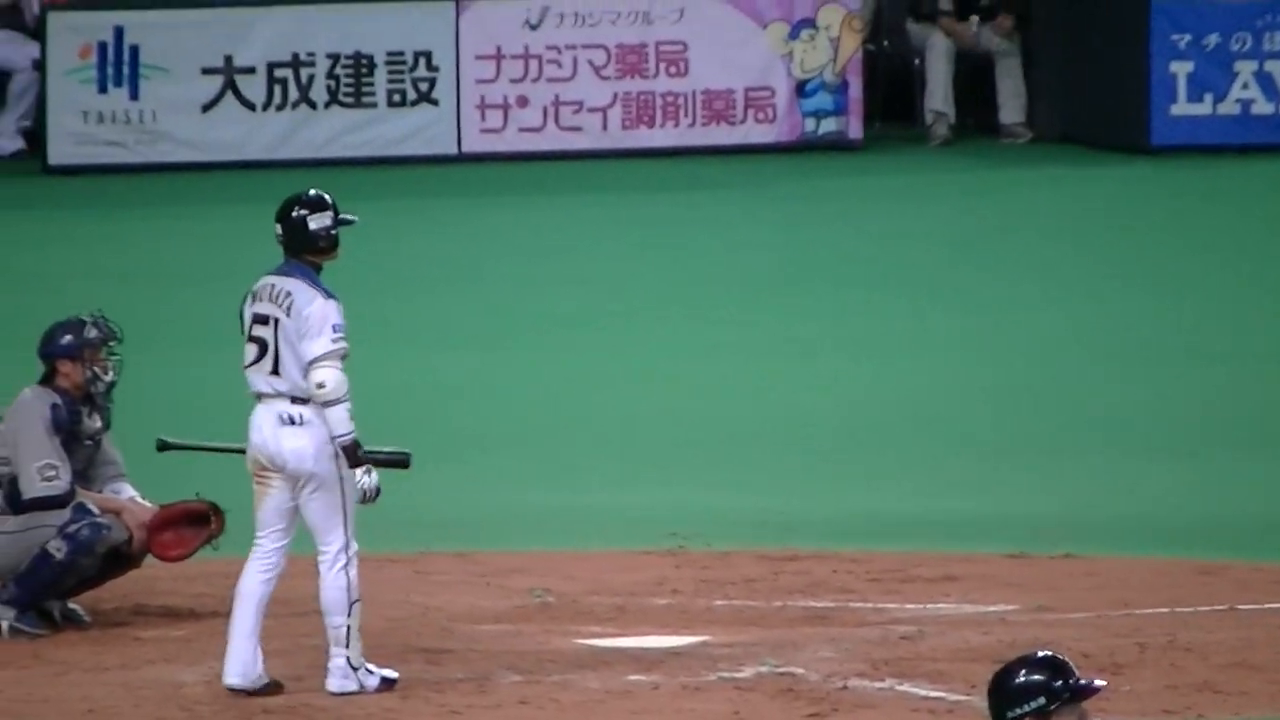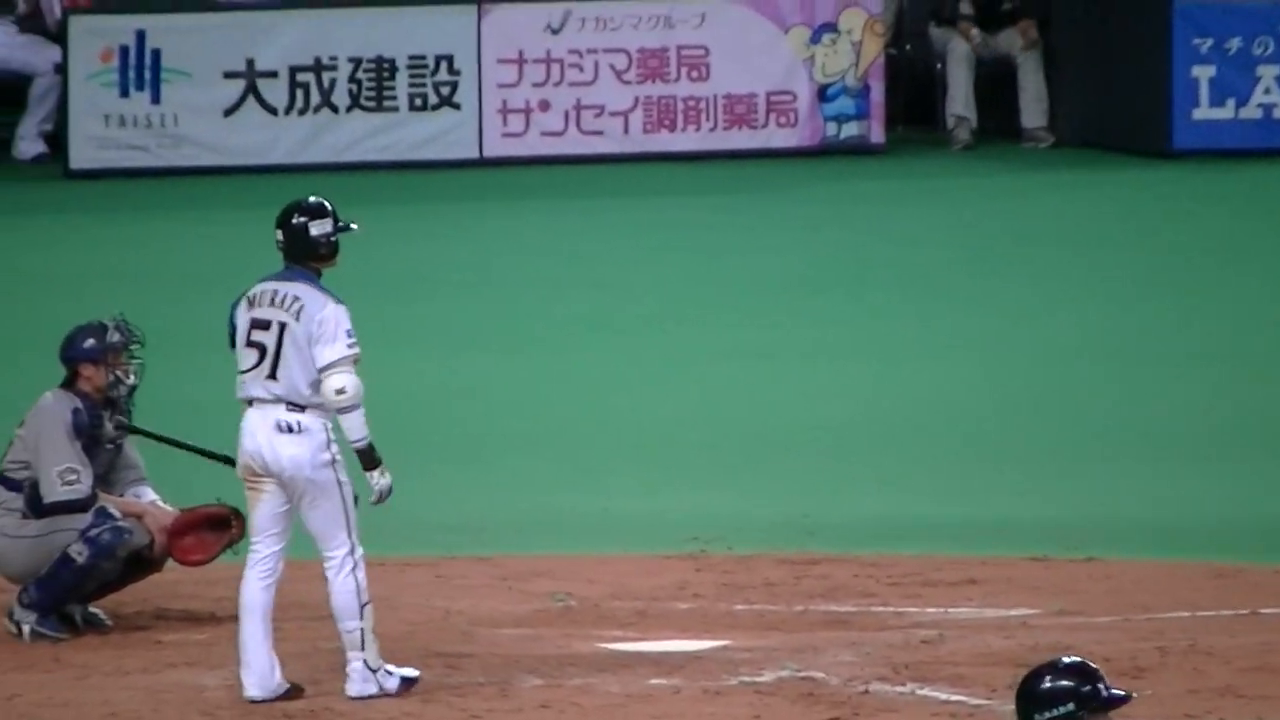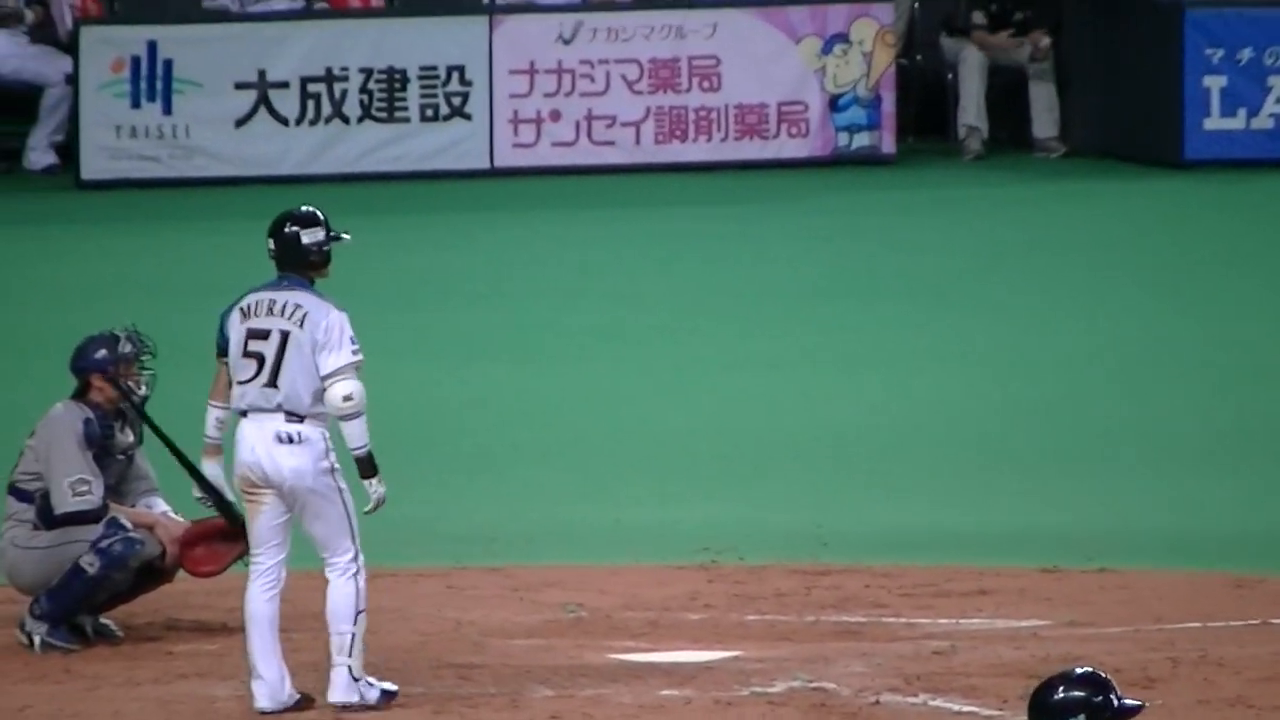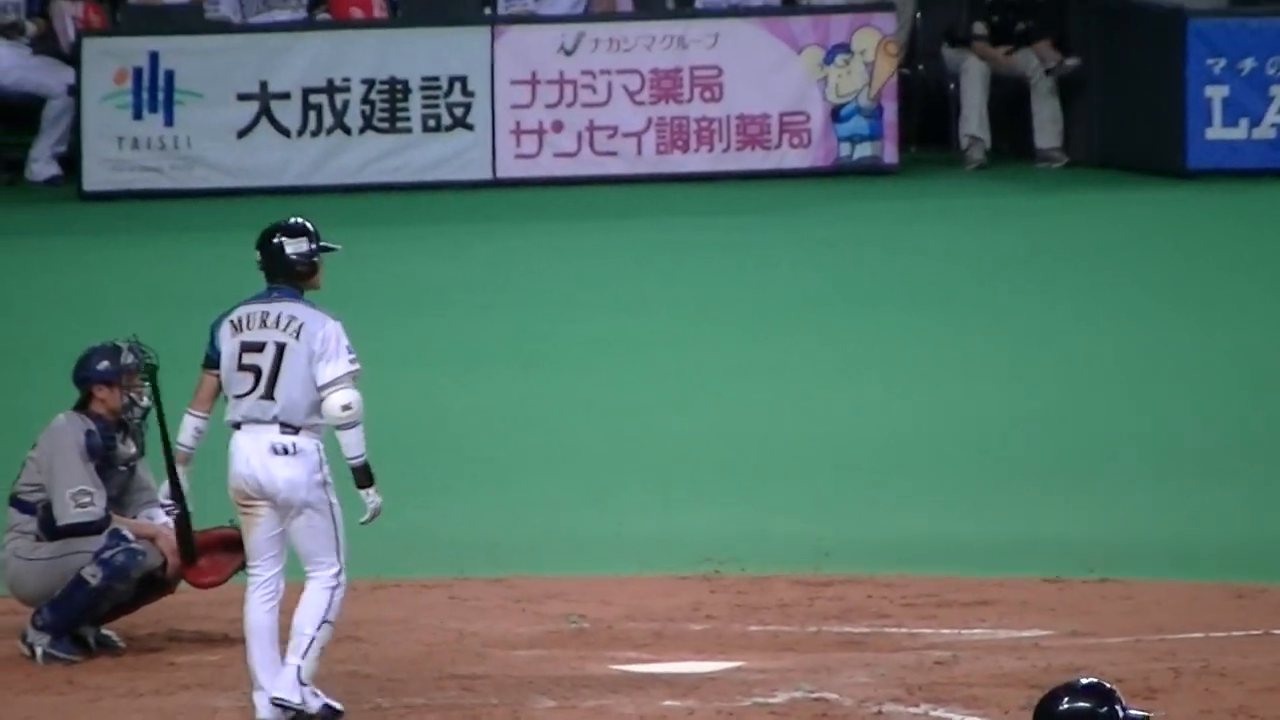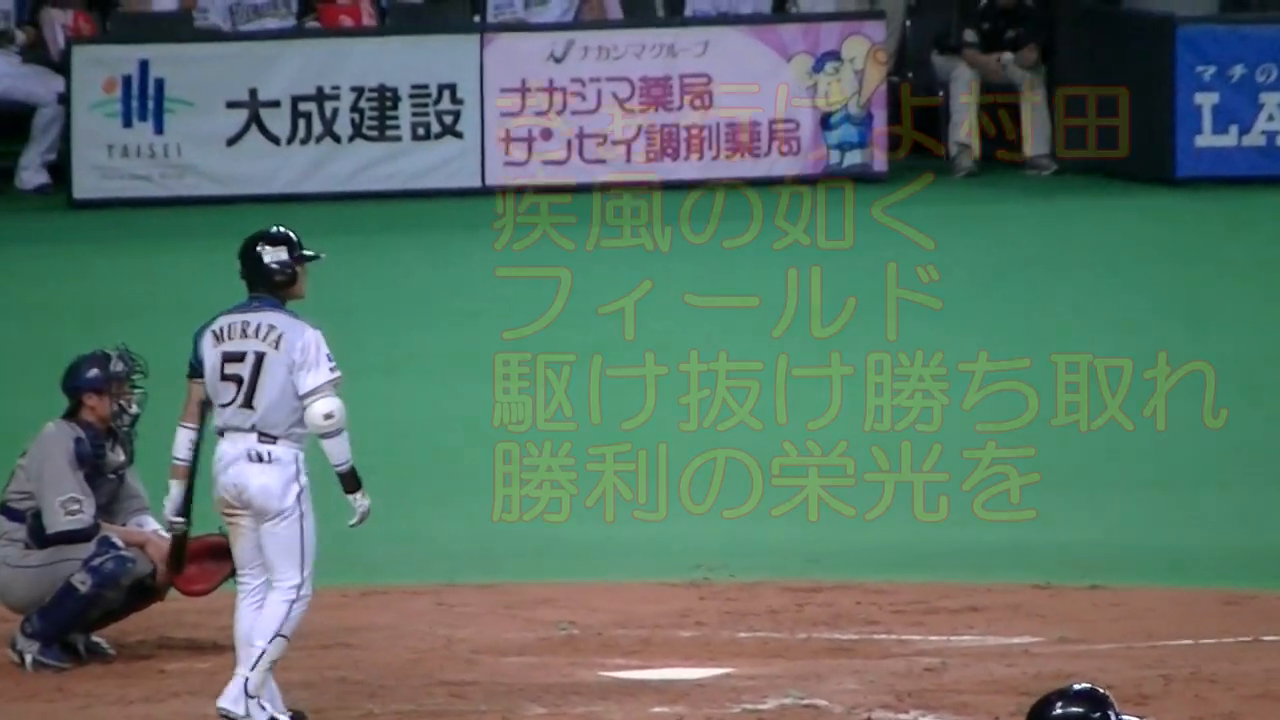
dt=0.2s
person 1, frame 1
left shoulder: (258, 291)
right shoulder: (317, 301)
right elbow: (327, 389)
right wrist: (356, 457)
left hip: (263, 427)
right hip: (306, 434)
left knee: (266, 550)
right knee: (336, 553)
left ankle: (241, 667)
right ankle: (346, 668)
person 1, frame 2
left shoulder: (248, 299)
right shoulder: (324, 307)
left elbow: (247, 376)
right elbow: (341, 394)
right wrist: (372, 462)
left hip: (254, 433)
right hip: (303, 438)
left knee: (263, 557)
right knee: (342, 556)
left ankle: (259, 677)
right ankle: (365, 671)
person 1, frame 3
left shoulder: (240, 309)
right shoulder: (325, 315)
left elbow: (222, 389)
right elbow: (346, 401)
left wrist: (210, 455)
right wrist: (370, 470)
left hip: (250, 443)
right hip: (302, 447)
left knee: (265, 568)
right knee: (344, 562)
left ankle: (270, 688)
right ankle: (347, 679)
person 1, frame 4
left shoulder: (229, 322)
right shoulder: (320, 326)
left elbow: (202, 399)
right elbow: (343, 411)
left wrist: (180, 465)
right wrist: (366, 481)
left hip: (243, 455)
right hip: (295, 458)
left knee: (262, 578)
right knee: (326, 573)
person 1, frame 5
left shoulder: (212, 331)
right shoulder: (300, 335)
left elbow: (192, 410)
right elbow: (325, 419)
left wrist: (178, 481)
right wrist: (353, 486)
left hip: (228, 465)
right hip: (277, 467)
left knee: (252, 587)
right knee: (289, 587)
person 2, frame 1
left shoulder: (91, 410)
right shoulder: (34, 407)
left elbow: (110, 479)
right elbow: (48, 493)
left wrist: (142, 509)
right wrist: (121, 507)
left hip: (50, 526)
left knee: (136, 532)
right knee: (94, 526)
left ankle: (47, 598)
person 2, frame 2
left shoulder: (112, 413)
right shoulder: (55, 410)
left elbow: (131, 482)
right elbow: (68, 497)
left wrist: (163, 514)
right wrist: (143, 510)
left hip: (68, 531)
left knee: (156, 537)
right knee: (114, 530)
left ankle: (68, 602)
right ankle: (31, 606)
person 2, frame 3
left shoulder: (123, 423)
right shoulder: (66, 420)
left elbow: (142, 493)
right elbow: (80, 508)
left wrist: (173, 524)
right wrist: (154, 521)
left hip: (82, 542)
right hip: (30, 549)
left knee: (167, 548)
right knee: (125, 540)
left ankle: (79, 612)
right ankle: (42, 617)
person 2, frame 4
left shoulder: (125, 435)
right shoulder: (68, 432)
left elbow: (144, 504)
right elbow: (82, 519)
left wrist: (172, 535)
right wrist: (155, 532)
left hip: (78, 553)
right hip: (31, 561)
left knee: (167, 559)
right knee: (127, 553)
left ankle: (81, 624)
right ankle: (44, 629)
person 2, frame 5
left shoulder: (114, 443)
right shoulder: (58, 440)
left elbow: (134, 512)
right elbow: (72, 527)
left wrist: (162, 542)
right wrist: (145, 540)
left hip: (69, 561)
left knee: (156, 567)
right knee: (116, 559)
left ankle: (70, 631)
right ankle: (34, 636)
